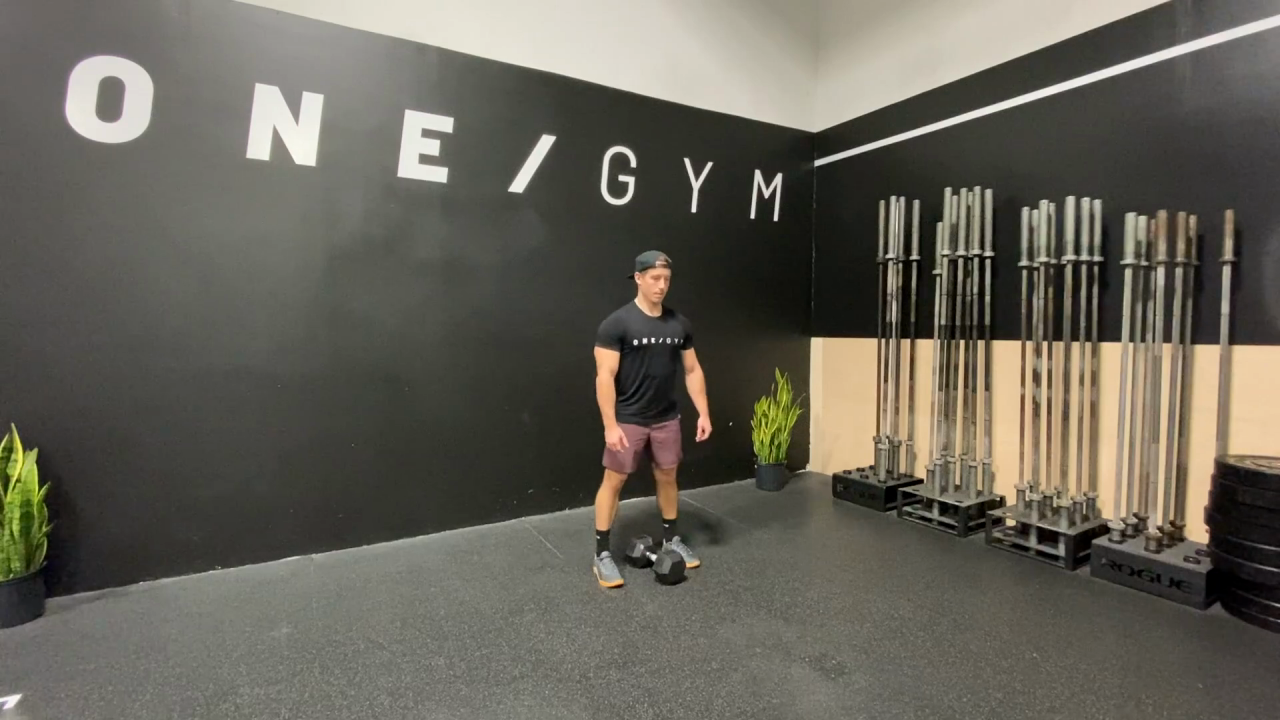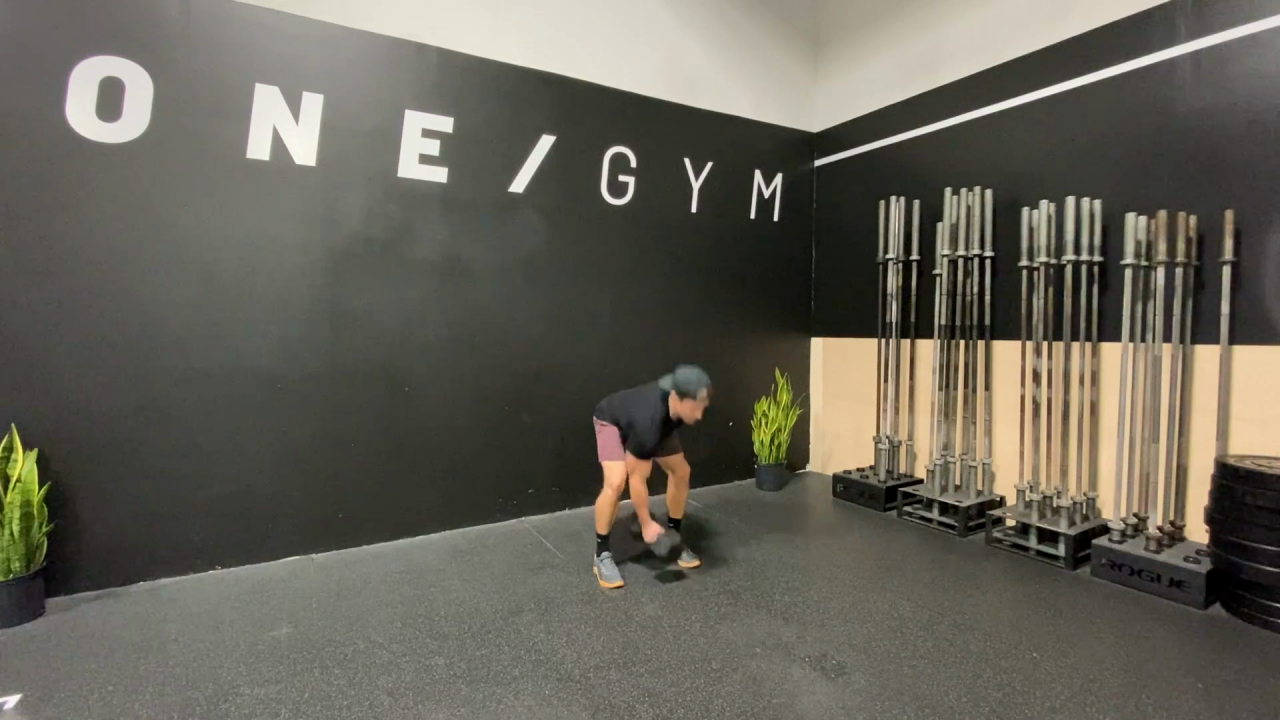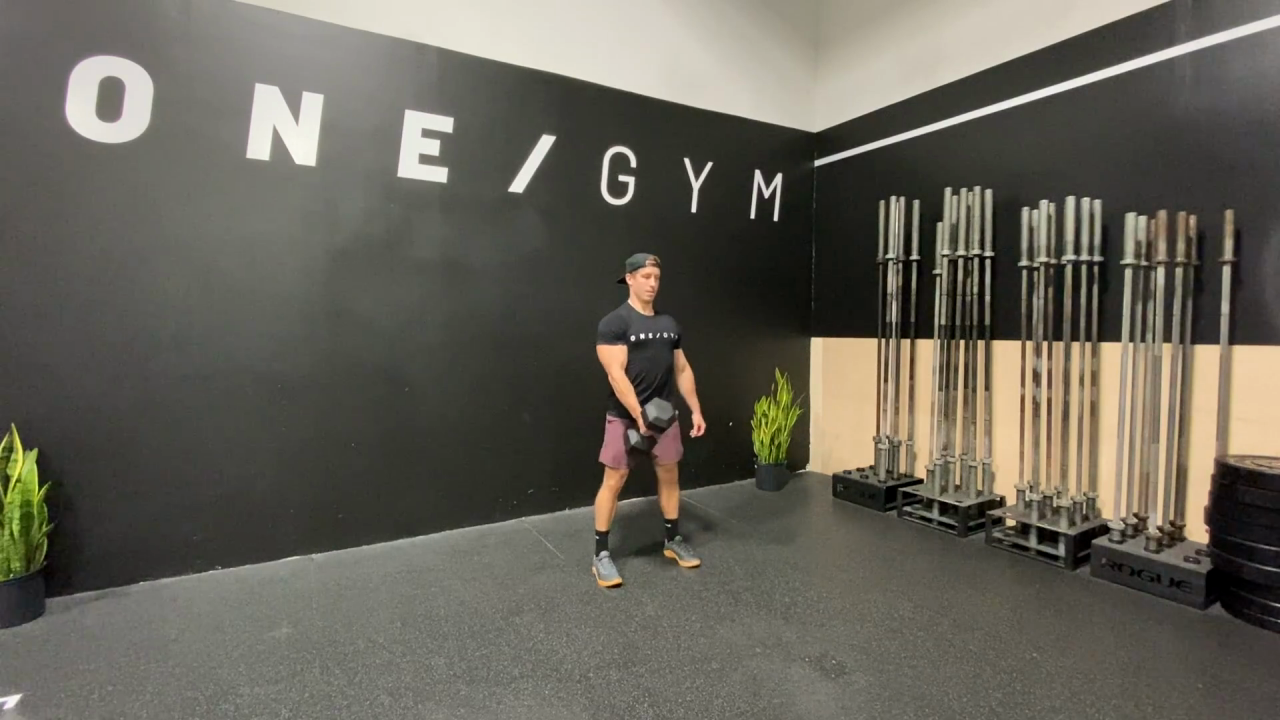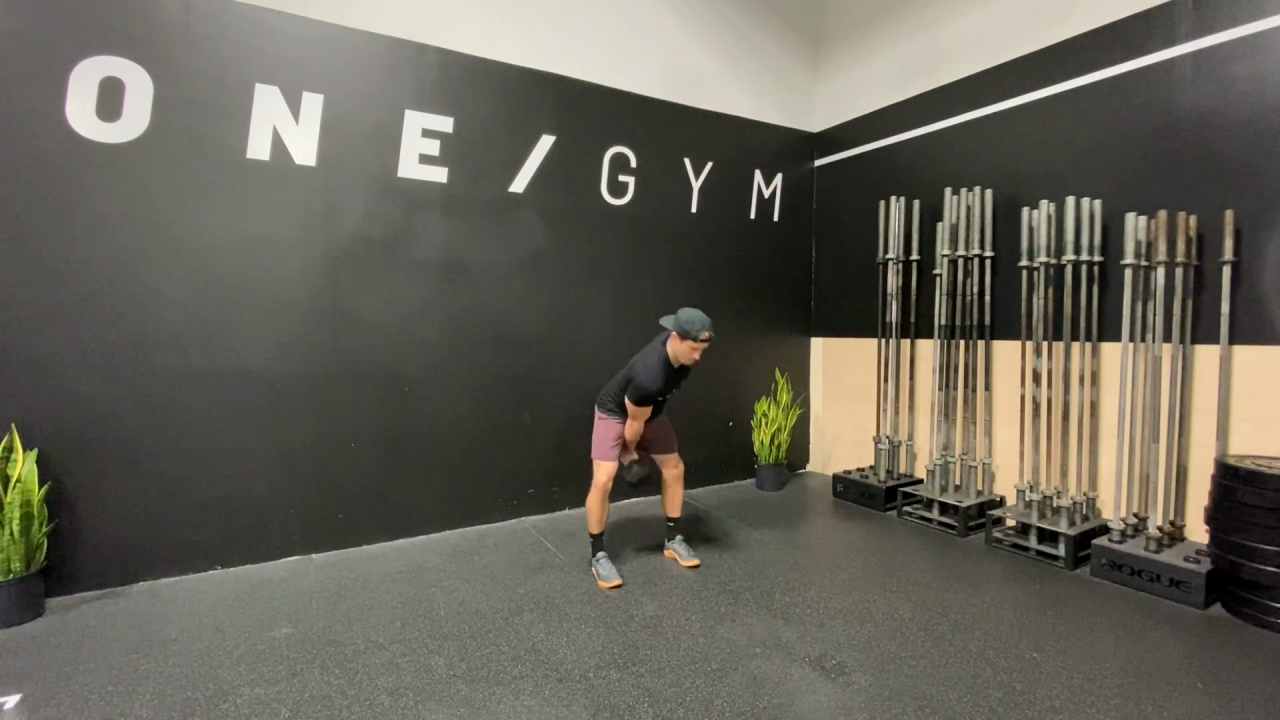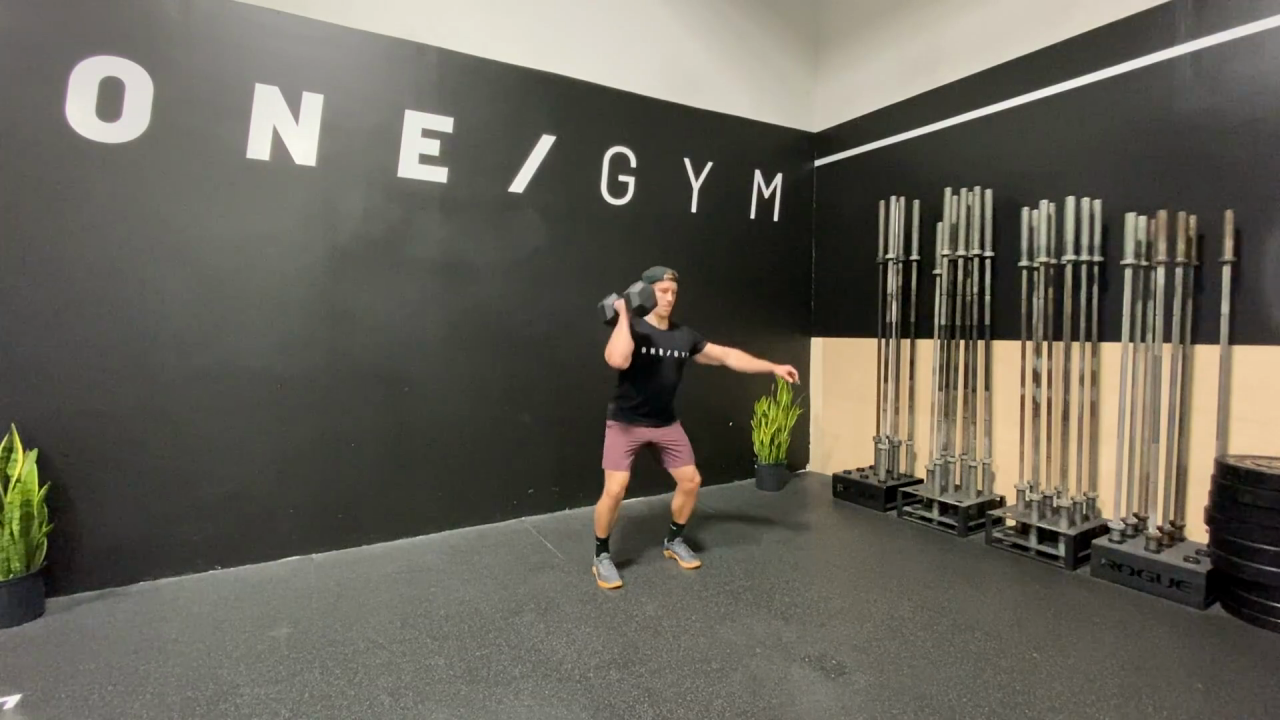
dt=1s
person 1, frame 1
left shoulder: (679, 324)
right shoulder: (617, 323)
left elbow: (692, 370)
right elbow: (605, 376)
left wrist: (703, 413)
right wrist: (610, 425)
left hip: (666, 418)
right hip: (628, 420)
left knee: (667, 478)
right knee: (614, 481)
left ankle: (671, 539)
right ankle: (602, 554)
person 1, frame 2
left shoulder: (685, 392)
right shoulder: (648, 426)
right elbow: (637, 480)
right wrist: (647, 524)
left hip: (641, 407)
right hip: (612, 421)
left knee: (681, 472)
right knee: (616, 482)
right ankle: (602, 555)
person 1, frame 3
left shoulder: (669, 323)
right shoulder: (614, 323)
left elbow: (682, 370)
right elbow: (616, 375)
left wrist: (696, 410)
right wrist: (640, 417)
right hip: (625, 416)
left knee: (669, 476)
right knee: (614, 482)
left ankle: (672, 540)
right ankle: (601, 554)
person 1, frame 4
left shoulder: (682, 350)
right shoulder: (649, 375)
right elbow: (634, 423)
right wrist: (628, 451)
left hip: (651, 412)
right hip: (614, 413)
left knee: (675, 470)
right knee: (603, 482)
left ankle: (673, 540)
right ankle: (598, 555)
person 1, frame 5
left shoulder: (684, 336)
right shoulder: (631, 330)
left elbow: (726, 356)
right elbow: (618, 360)
left wrist: (772, 367)
right wrist: (623, 316)
left hip: (665, 423)
right hip: (626, 423)
left knee: (690, 481)
right knee: (615, 490)
left ankle: (674, 541)
right ankle: (601, 555)
